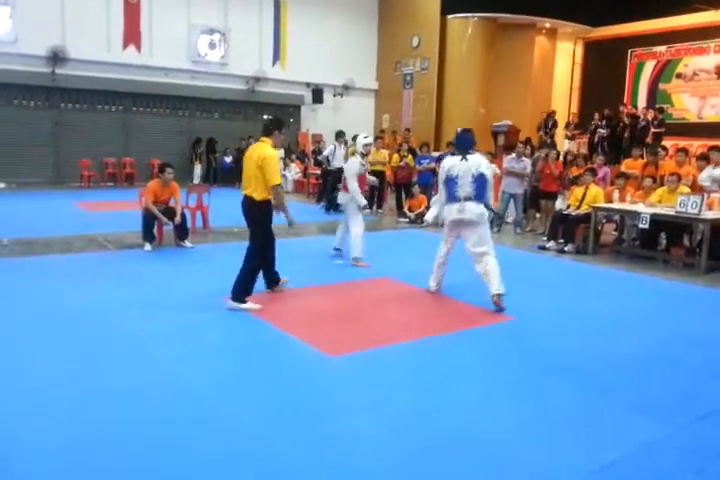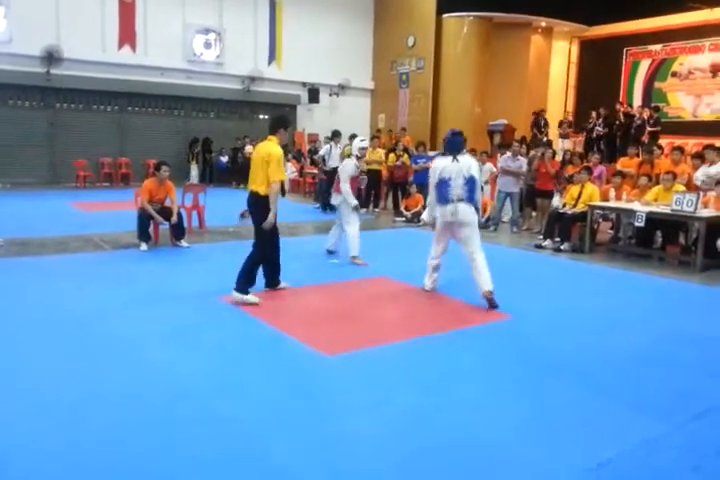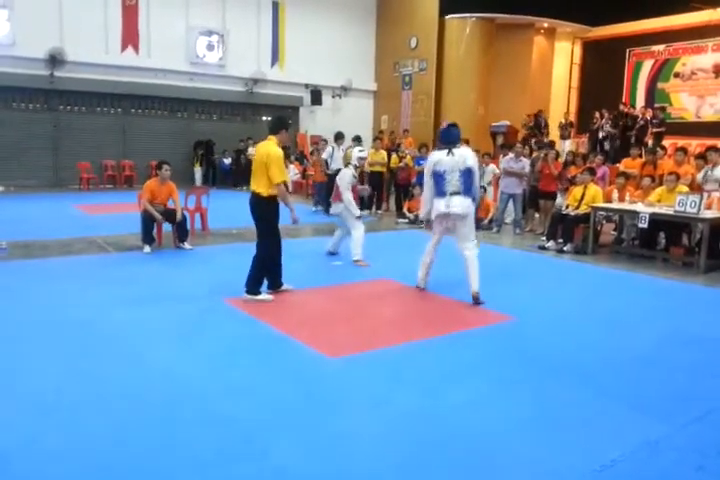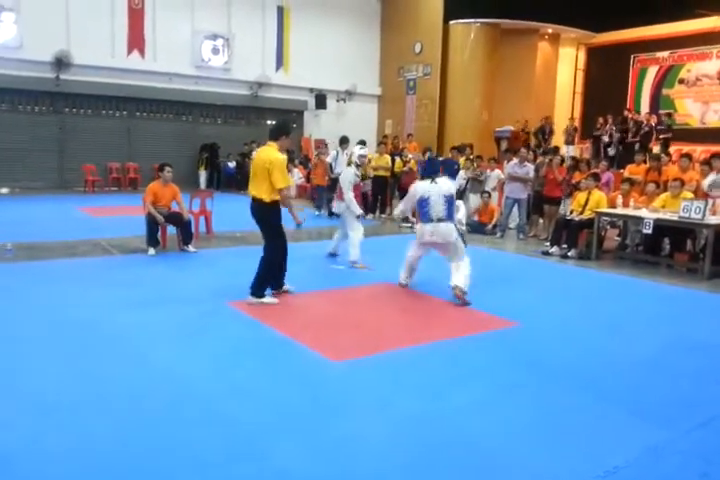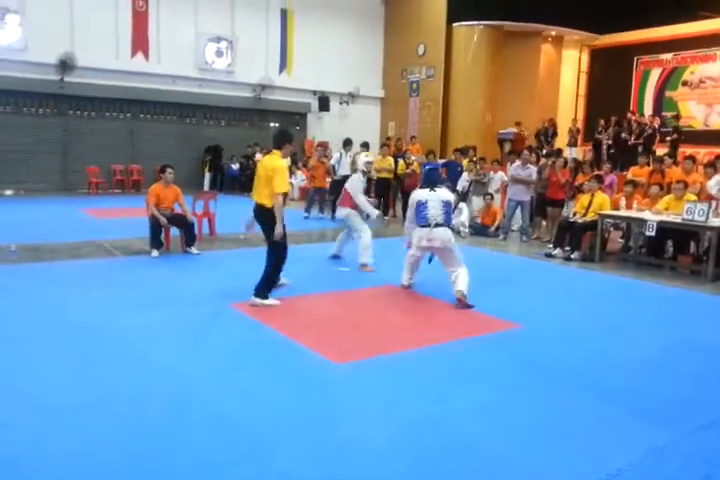
dt=0.3s
person 1, frame 1
left shoulder: (253, 149)
right shoulder: (269, 153)
right elbow: (275, 188)
left wrist: (273, 204)
right wrist: (287, 214)
left hip: (249, 201)
right hip: (259, 205)
left knee: (267, 243)
right knee: (256, 251)
left ankle: (273, 281)
right ankle: (238, 297)
person 1, frame 2
left shoulder: (261, 146)
right shoulder: (276, 151)
right elbow: (274, 185)
left wrist: (249, 206)
right wrist: (272, 212)
left hip: (255, 197)
right hip: (263, 200)
left knee: (271, 241)
right knee: (262, 245)
left ankle: (273, 281)
right ankle: (241, 289)
person 1, frame 3
left shoulder: (262, 146)
right shoulder: (275, 151)
right elbow: (279, 186)
right wrist: (292, 210)
left hip: (258, 198)
right hip: (265, 201)
left knee: (273, 244)
right knee: (266, 246)
left ankle: (275, 284)
right ankle: (252, 290)
person 1, frame 4
left shoulder: (260, 152)
right shoulder: (277, 158)
right elbow: (282, 191)
right wrist: (295, 215)
left hip: (257, 203)
right hip: (267, 206)
left knee: (279, 244)
right knee: (273, 249)
left ankle: (277, 284)
right ankle: (256, 293)
person 1, frame 5
left shoulder: (265, 160)
right shoulder: (280, 165)
right elbow: (278, 197)
left wrist: (253, 218)
right wrist: (279, 224)
left hip: (260, 209)
right hip: (269, 211)
left knee: (276, 246)
right knee: (279, 250)
left ankle: (273, 279)
right ankle: (260, 294)
person 2, frame 1
left shoulder: (446, 163)
right shoulder: (482, 161)
left elbow: (442, 192)
right elbow: (488, 190)
left wrist: (443, 212)
right wrist: (486, 208)
left hip: (452, 211)
right hip: (475, 211)
left knee: (445, 250)
right knee: (485, 253)
left ankle: (434, 285)
right ankle: (496, 294)
person 2, frame 2
left shoulder: (437, 163)
right shoulder: (471, 162)
left elbow: (432, 194)
right elbow: (477, 191)
left wrist: (430, 217)
right wrist: (476, 212)
left hip: (444, 212)
right hip: (466, 211)
left knee: (437, 250)
right knee: (475, 253)
left ankle: (430, 284)
right ankle: (487, 291)
person 2, frame 3
left shoulder: (434, 157)
right shoulder: (468, 154)
left elbow: (428, 189)
right elbow: (475, 184)
left wrist: (424, 214)
right wrist: (472, 204)
left hip: (440, 205)
right hip: (462, 205)
left knee: (432, 245)
right knee: (468, 248)
left ankle: (421, 282)
right ankle: (474, 291)
person 2, frame 4
left shoulder: (416, 187)
right shoulder: (449, 184)
left elbow: (405, 207)
left wrist: (397, 212)
left hip: (425, 230)
right hip: (446, 229)
left knee: (414, 255)
right knee: (461, 261)
left ankle: (404, 280)
right ankle: (459, 288)
person 2, frame 5
left shoulder: (416, 194)
right shoulder: (448, 195)
left elbow: (410, 222)
left wrist: (409, 242)
left hip: (421, 235)
right hip: (443, 235)
left knee: (413, 256)
right knee: (458, 268)
left ankle: (406, 281)
right ankle: (460, 293)
person 3, frame 1
left shoulder: (362, 160)
right shoulder: (354, 162)
left elbow: (362, 177)
right elbow: (352, 184)
left wrist: (371, 179)
right wrist: (362, 201)
left hip: (353, 196)
right hip: (351, 196)
left knee: (347, 222)
right knee: (357, 225)
left ankle: (338, 246)
right ankle: (356, 257)
person 3, frame 2
left shoulder: (355, 163)
right shoulder: (349, 164)
right elbow: (344, 186)
left wrist: (360, 180)
right wrist: (354, 202)
left hip: (343, 198)
right hip: (343, 198)
left knee: (341, 223)
right knee: (352, 224)
left ankle: (331, 247)
right ankle: (354, 255)
person 3, frame 3
left shoulder: (353, 172)
right shoulder: (347, 173)
right elbow: (346, 195)
left wrist: (362, 190)
right wrist: (357, 212)
left hip: (344, 205)
right hip: (343, 205)
left knee: (344, 228)
right knee: (358, 229)
left ankle: (332, 249)
right ankle: (357, 258)
person 3, frame 4
left shoulder: (356, 171)
right shoulder: (349, 172)
right elbow: (348, 194)
right wrist: (357, 210)
left hip: (346, 205)
right hip: (345, 205)
left knee: (345, 229)
right knee: (357, 230)
left ankle: (332, 250)
right ankle: (354, 260)
person 3, frame 5
left shoulder: (360, 178)
right shoulder: (357, 179)
left elbow: (360, 198)
right elbow: (359, 199)
left wrist: (369, 201)
right wrist: (373, 212)
left hip: (350, 210)
right hip: (348, 210)
left knee: (350, 231)
right knee: (365, 233)
left ankle: (336, 253)
right ankle: (364, 264)
